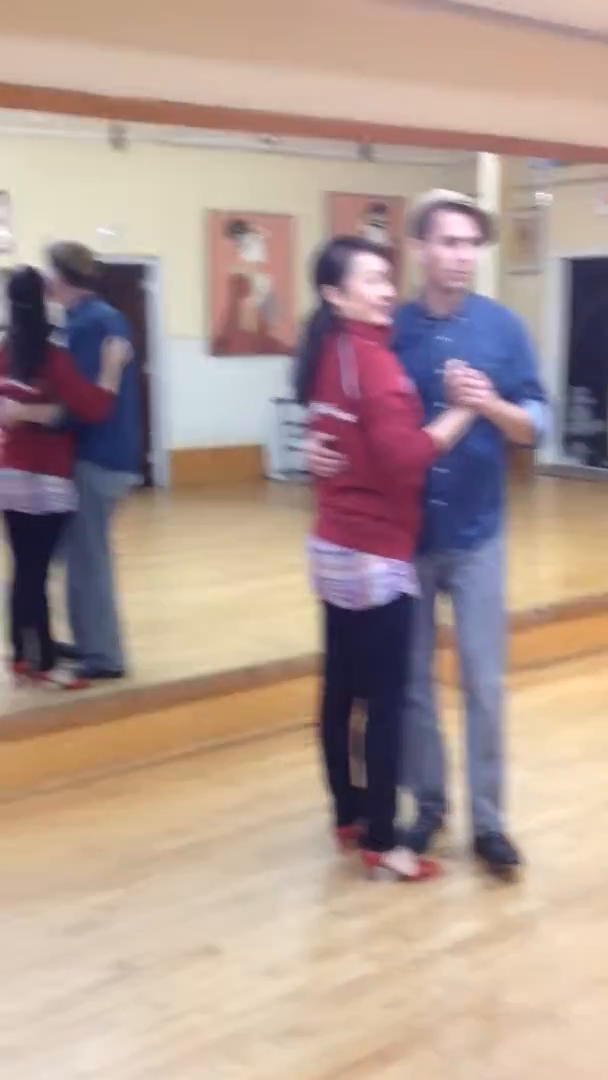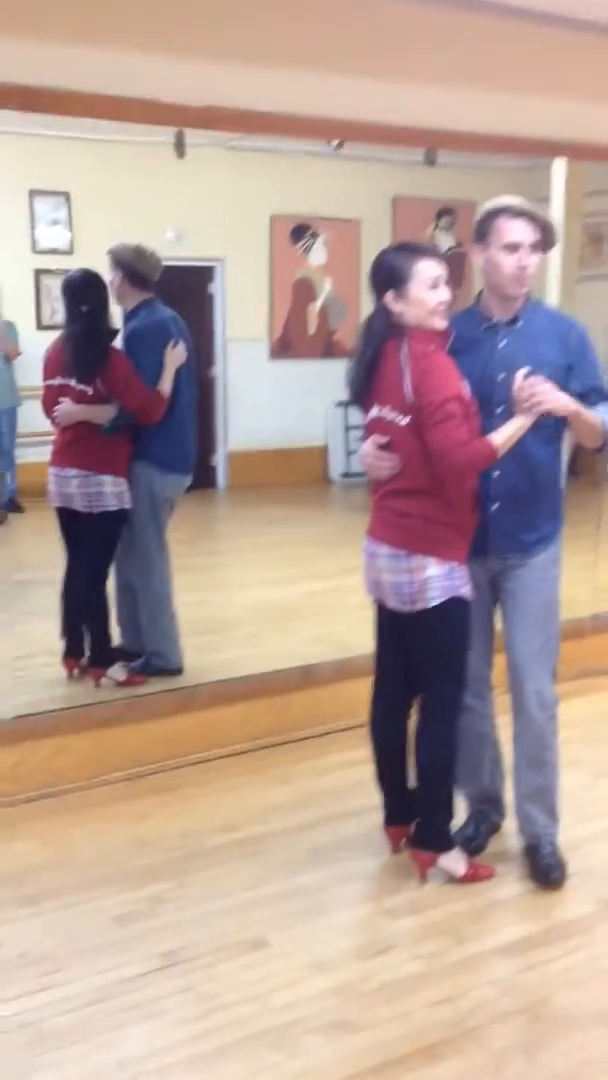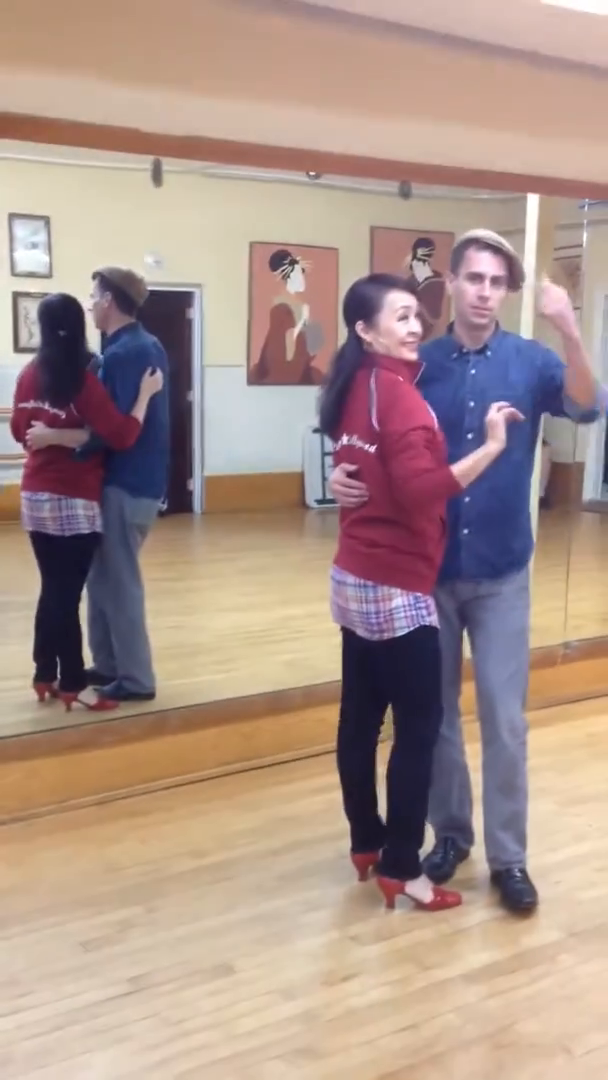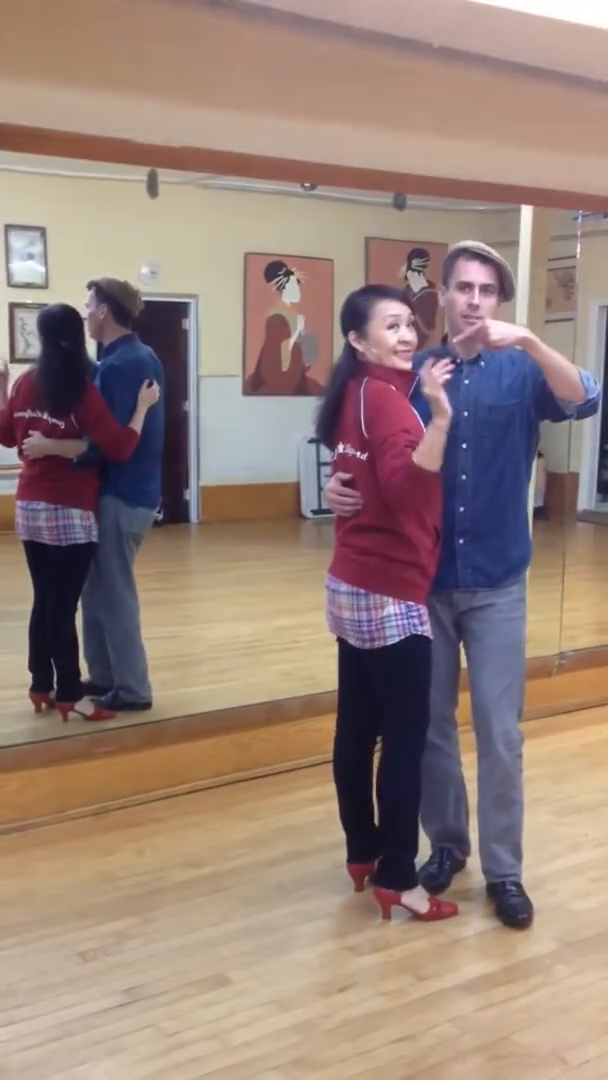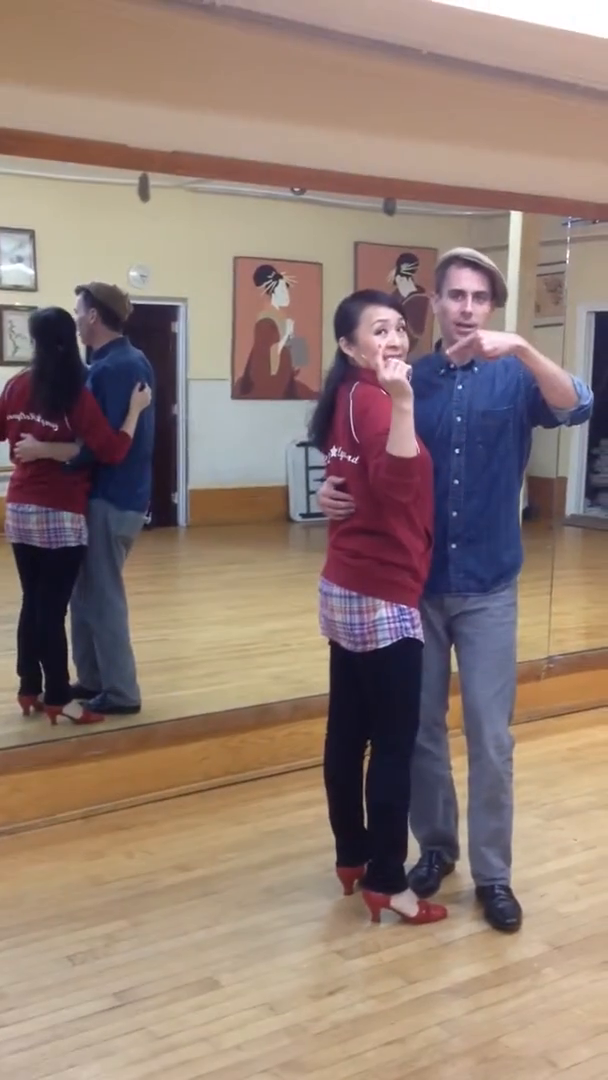
dt=0.4s
person 1, frame 1
left shoulder: (501, 327)
right shoulder: (386, 330)
left elbow: (535, 425)
left wrist: (490, 405)
right wrist: (321, 446)
left hip: (475, 536)
left knee: (483, 681)
right knee: (410, 679)
left ankle: (489, 820)
right ankle: (428, 803)
person 1, frame 2
right shoulder: (443, 337)
right wrist: (375, 449)
left hip: (532, 543)
left knee: (534, 690)
right knee: (465, 685)
left ankle: (540, 829)
right ankle: (482, 806)
person 1, frame 3
left shoulder: (531, 360)
right shoulder: (417, 365)
left elbow: (585, 408)
left wrist: (569, 334)
right wrist: (345, 478)
left hip: (501, 571)
left knee: (504, 719)
right knee: (434, 713)
left ankle: (509, 856)
right ankle: (450, 832)
person 1, frame 4
left shoulder: (521, 372)
right shoulder: (412, 375)
left elbow: (582, 401)
left wrist: (526, 340)
right wrist: (342, 488)
left hip: (497, 582)
right hip: (423, 580)
left knee: (500, 731)
right knee: (430, 724)
left ankle: (504, 869)
right ankle: (446, 843)
person 1, frame 5
left shoulder: (515, 379)
right shoulder: (407, 380)
left elbow: (575, 407)
left wrist: (519, 348)
right wrist: (336, 492)
left hip: (488, 587)
right hip: (415, 584)
left knee: (490, 736)
right knee: (420, 728)
left ankle: (492, 872)
right ankle: (435, 846)
person 2, frame 1
left shoulder: (325, 354)
right shoulder: (371, 358)
right elbow: (403, 457)
right wrist: (461, 412)
left hip: (334, 546)
right hip: (374, 554)
left knee: (341, 687)
right knee: (386, 697)
left ankle: (349, 816)
right ankle: (381, 839)
person 2, frame 2
left shoulder: (383, 358)
right shoulder: (429, 363)
right elbow: (458, 460)
right wrist: (522, 417)
left hip: (388, 548)
right hip: (429, 557)
left knee: (393, 689)
right knee: (443, 699)
left ankle: (398, 815)
right ankle: (433, 840)
person 2, frame 3
left shoulder: (354, 387)
right shoulder: (397, 392)
right elbow: (420, 489)
right wrist: (491, 447)
left hip: (355, 577)
right hip: (395, 585)
left knee: (361, 717)
right knee: (419, 726)
left ankle: (366, 843)
right ankle: (400, 867)
person 2, frame 4
left shoulder: (354, 393)
right shoulder: (385, 398)
right elbow: (406, 489)
right wrist: (440, 418)
left hip: (351, 585)
right hip: (389, 593)
left knee: (357, 727)
right knee: (405, 738)
left ankle: (363, 853)
right ankle: (396, 878)
person 2, frame 5
left shoulder: (348, 397)
right shoulder: (373, 401)
right elbow: (397, 486)
right wrist: (403, 403)
left hip: (345, 588)
right hip: (381, 596)
left knee: (348, 730)
right knee: (395, 742)
left ankle: (351, 857)
right ankle: (386, 882)
person 3, frame 1
left shoulder: (85, 326)
right shoulder: (107, 317)
left hip: (97, 456)
right hip: (112, 450)
left knee: (88, 556)
right knee: (85, 551)
left ankle: (105, 654)
right ankle: (89, 640)
person 3, frame 2
left shoulder: (144, 328)
right shoulder: (165, 319)
left wrist: (81, 413)
right wrist: (89, 407)
left hip: (154, 457)
right hip: (167, 451)
left knee: (144, 556)
right knee: (134, 551)
left ankle: (162, 654)
right ankle: (136, 641)
person 3, frame 3
left shoulder: (124, 353)
right shoulder: (143, 345)
left wrist: (54, 436)
left hip: (127, 482)
right hip: (136, 477)
left knee: (118, 581)
right knee: (105, 577)
left ankle: (135, 679)
right ankle: (108, 665)
person 3, frame 4
left shoulder: (122, 365)
right shoulder: (136, 357)
left wrist: (51, 447)
left hip: (122, 493)
right hip: (125, 488)
left knee: (113, 592)
right knee: (99, 588)
left ankle: (132, 689)
right ankle: (104, 677)
person 3, frame 5
left shoulder: (115, 368)
right shoulder: (123, 362)
left wrist: (42, 449)
left hip: (112, 497)
right hip: (112, 492)
left knee: (102, 595)
right knee: (87, 591)
left ankle: (120, 692)
right ankle: (92, 680)
person 4, frame 1
right shoulder: (51, 357)
right elbow: (93, 409)
right wrist: (112, 368)
right hip: (45, 479)
right knee: (36, 571)
right ankle: (43, 662)
person 4, frame 2
left shoulder: (56, 352)
right shoulder: (109, 358)
right elbow: (149, 411)
right wrist: (170, 367)
left hip: (62, 475)
right hip: (102, 480)
left knee: (77, 566)
right knee: (95, 572)
left ankle: (73, 651)
right ankle: (100, 659)
person 4, frame 3
left shoulder: (30, 374)
right shoulder: (83, 381)
right elbow: (122, 436)
right wrist: (146, 394)
left hip: (35, 497)
right hip: (74, 502)
left knee: (51, 590)
right knee: (68, 594)
left ankle: (45, 675)
right ankle: (72, 683)
person 4, frame 4
right shoulder: (82, 391)
right elbow: (120, 448)
right wrist: (143, 406)
right hip: (70, 512)
left knee: (44, 600)
right knee: (63, 605)
left ankle: (41, 686)
right ankle: (69, 694)
person 4, frame 5
right shoulder: (76, 395)
right elbow: (112, 451)
right wrist: (136, 409)
right hip: (61, 516)
right knee: (53, 608)
right ankle: (57, 698)
